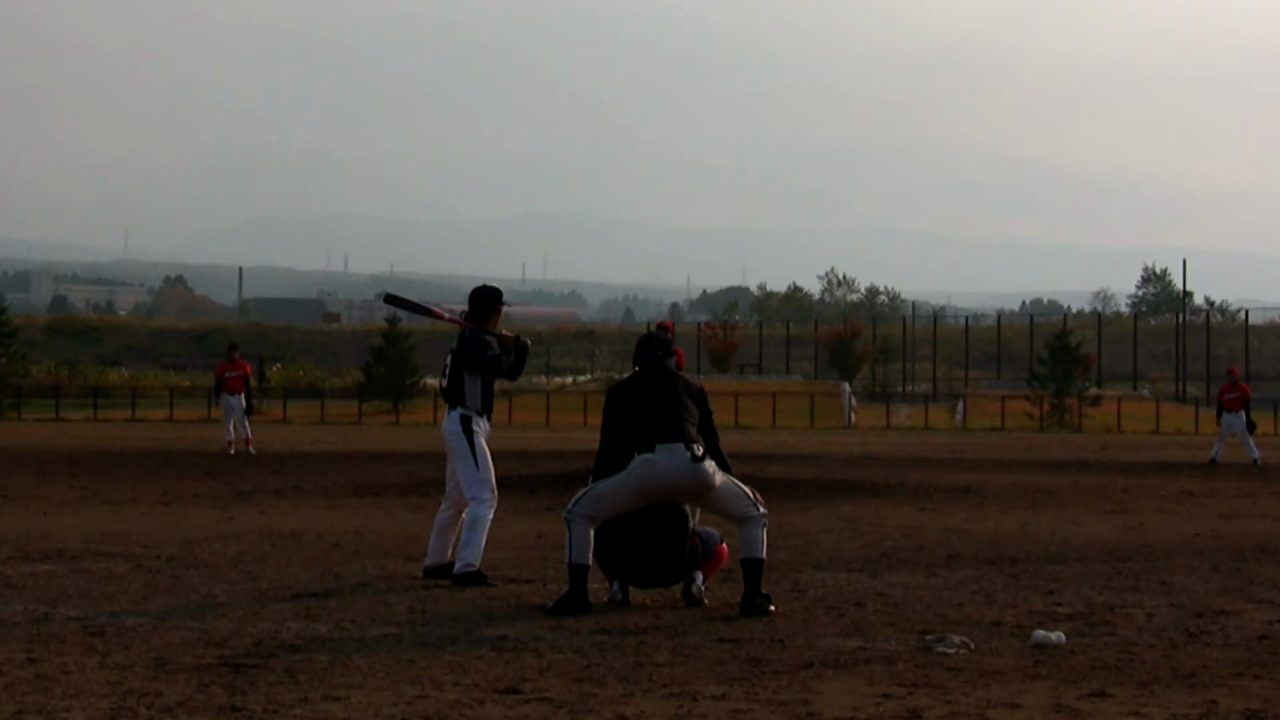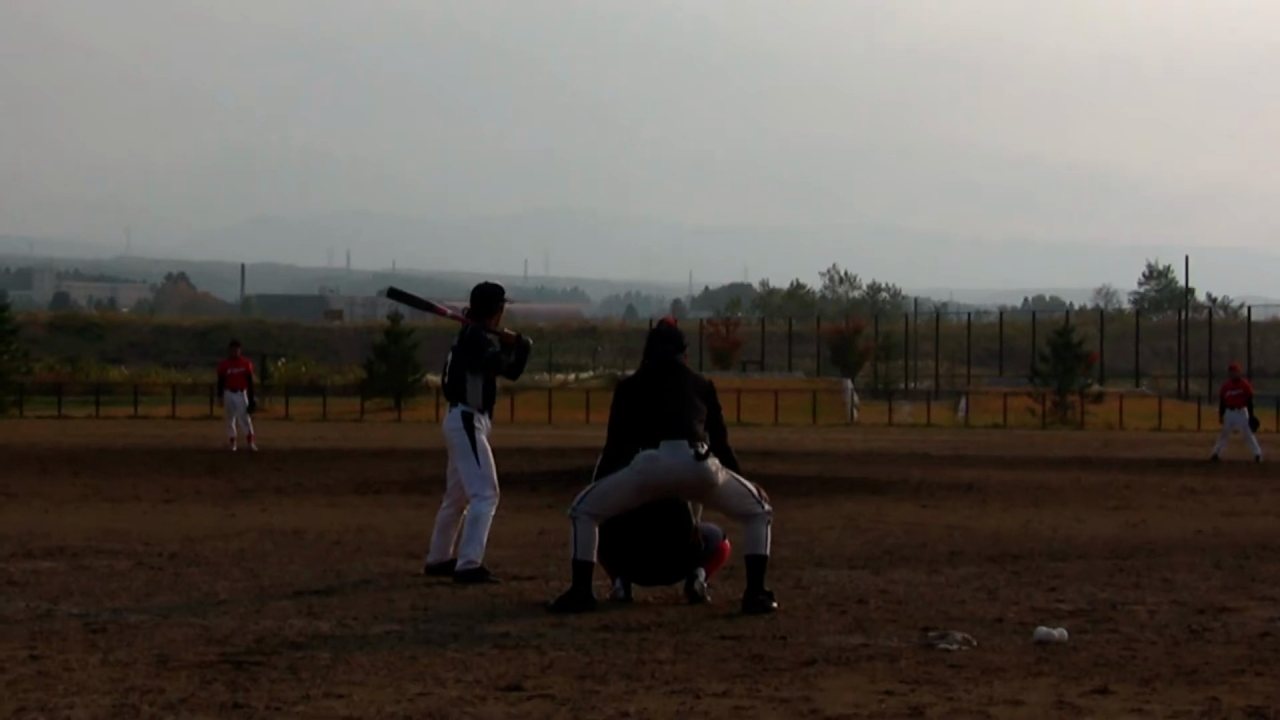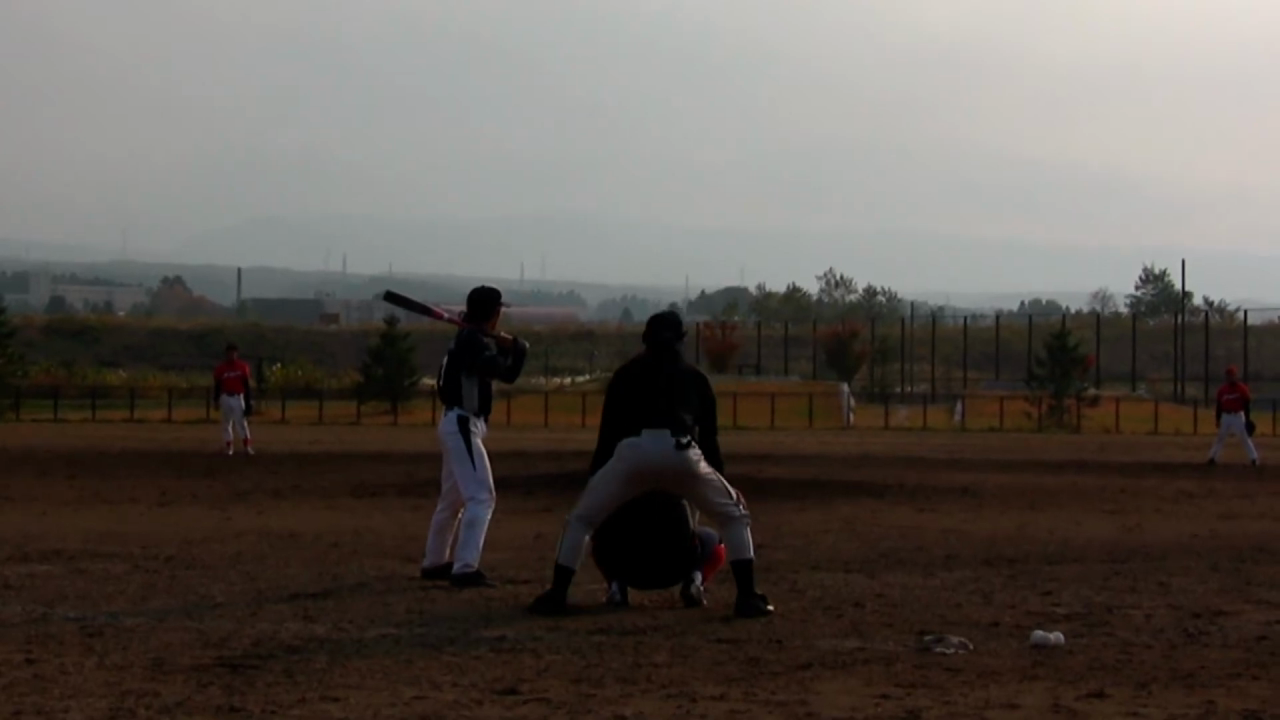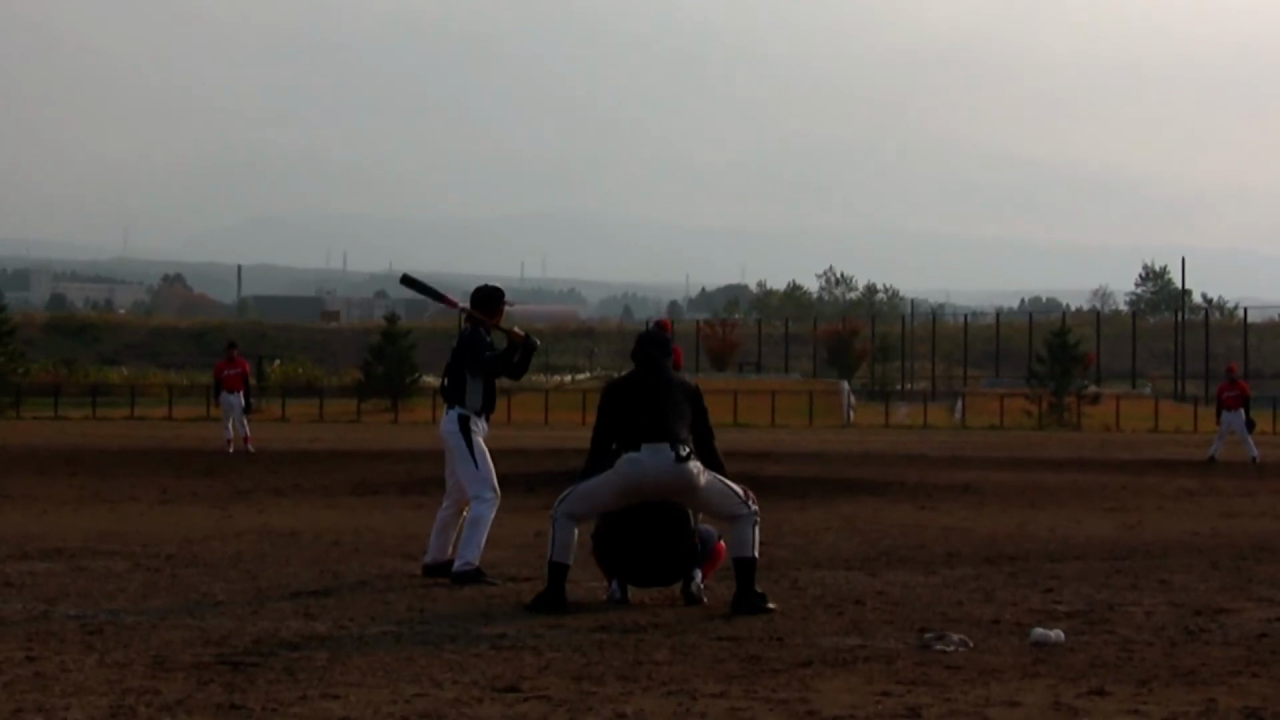
dt=1s
person 1, frame 1
left shoulder: (470, 338)
right shoulder: (474, 339)
left elbow: (511, 372)
right elbow: (500, 368)
left wrist: (516, 345)
right wrist: (509, 346)
left hip: (461, 423)
right hip: (466, 424)
left knee: (456, 498)
right knee: (483, 496)
left ankle: (436, 562)
right ankle: (466, 568)
person 1, frame 2
left shoulder: (472, 336)
right shoulder: (475, 337)
left elbow: (511, 371)
right elbow: (502, 366)
left wrist: (516, 344)
right wrist: (512, 345)
left hip: (463, 420)
right hip: (467, 421)
left knee: (457, 495)
right knee: (485, 493)
left ankle: (439, 559)
right ankle: (468, 566)
person 1, frame 3
left shoulder: (469, 339)
right shoulder: (472, 340)
left elbow: (507, 374)
right elbow: (499, 370)
left wrist: (512, 347)
right wrist: (509, 347)
left hip: (458, 423)
right hip: (462, 424)
left knee: (452, 499)
right knee: (481, 497)
left ankle: (434, 563)
right ankle: (465, 569)
person 1, frame 4
left shoulder: (477, 338)
right shoulder: (474, 337)
left elbow: (515, 372)
right elbow: (494, 368)
left wrist: (525, 345)
right wrist: (514, 345)
left hip: (461, 422)
right hip: (463, 423)
left knee: (457, 497)
right knee: (486, 495)
left ankle: (436, 560)
right ankle: (465, 567)
person 2, frame 1
left shoulder: (622, 391)
right shoulder: (691, 388)
left elbow: (609, 446)
right elbow: (711, 441)
left wrist: (595, 482)
right wrist: (729, 478)
left hip: (646, 468)
right hip: (694, 466)
left knee: (579, 513)
right knee: (753, 512)
left ankle: (577, 595)
right ankle: (753, 596)
person 2, frame 2
left shoulder: (630, 386)
right shoulder: (701, 384)
left elbow: (616, 444)
right elbow: (719, 439)
left wrist: (601, 481)
right wrist: (736, 476)
left hip: (648, 465)
right hip: (698, 465)
left knee: (584, 510)
right knee: (757, 510)
left ankle: (581, 593)
right ankle: (755, 594)
person 2, frame 3
left shoulder: (626, 373)
right shoulder: (695, 376)
left elbow: (608, 430)
right elbow: (708, 434)
left wrist: (594, 473)
right wrist: (719, 476)
left hip: (632, 452)
right hip: (681, 452)
left knee: (581, 518)
right knee: (734, 515)
left ankle: (556, 596)
right ankle: (747, 597)
person 2, frame 4
left shoulder: (616, 389)
right shoulder: (687, 389)
left elbow: (600, 446)
right elbow: (706, 444)
left wrist: (584, 483)
right wrist: (724, 479)
left hip: (631, 468)
right hip: (680, 467)
left knee: (565, 510)
right knee: (744, 509)
left ankle: (554, 593)
right ankle: (746, 595)
